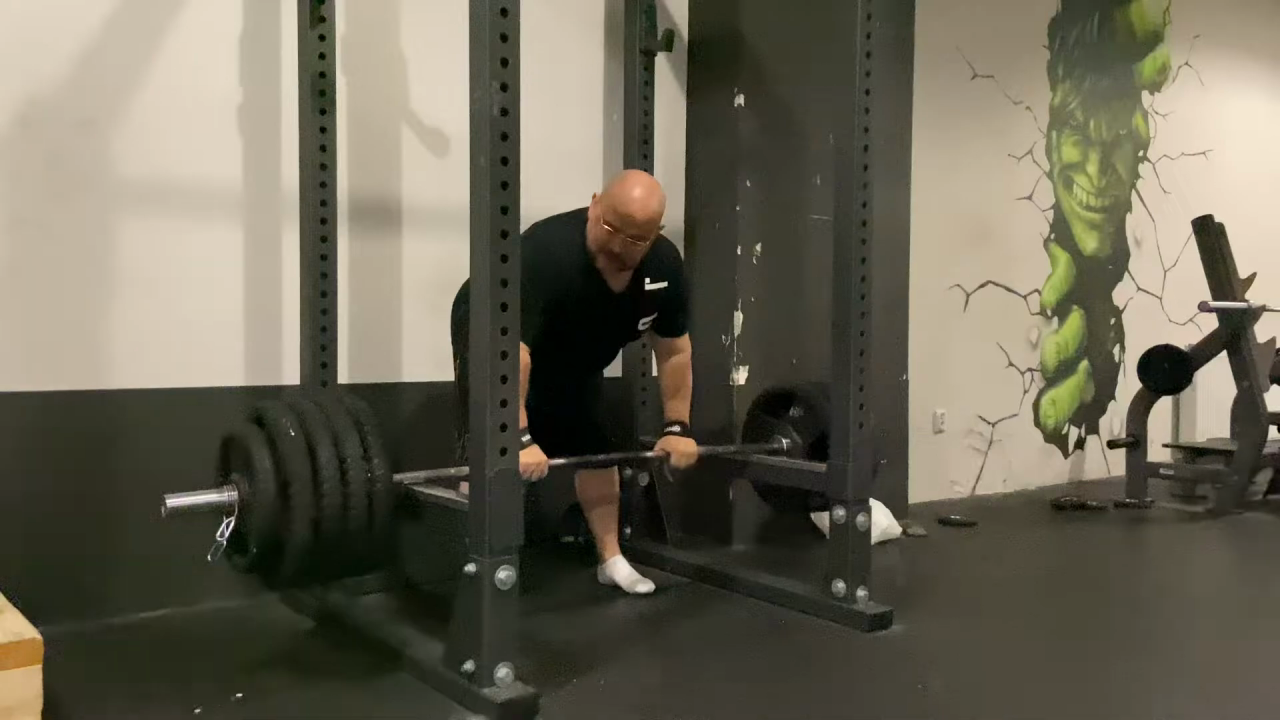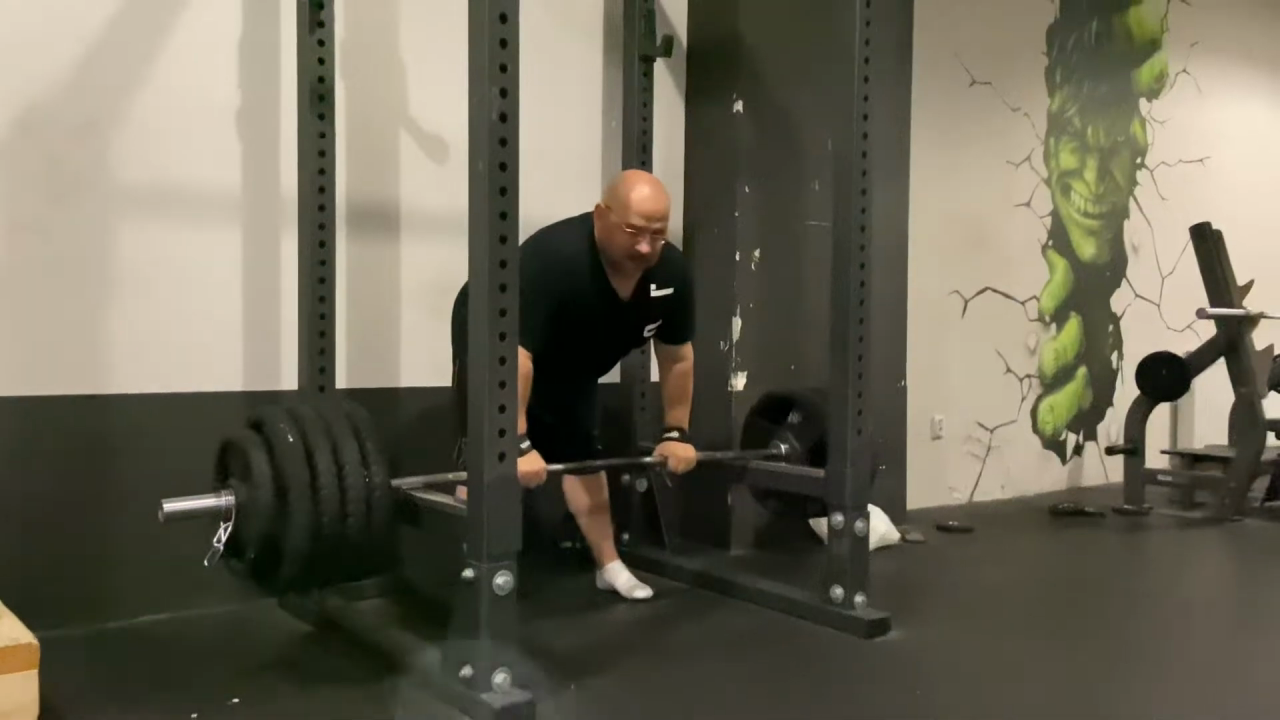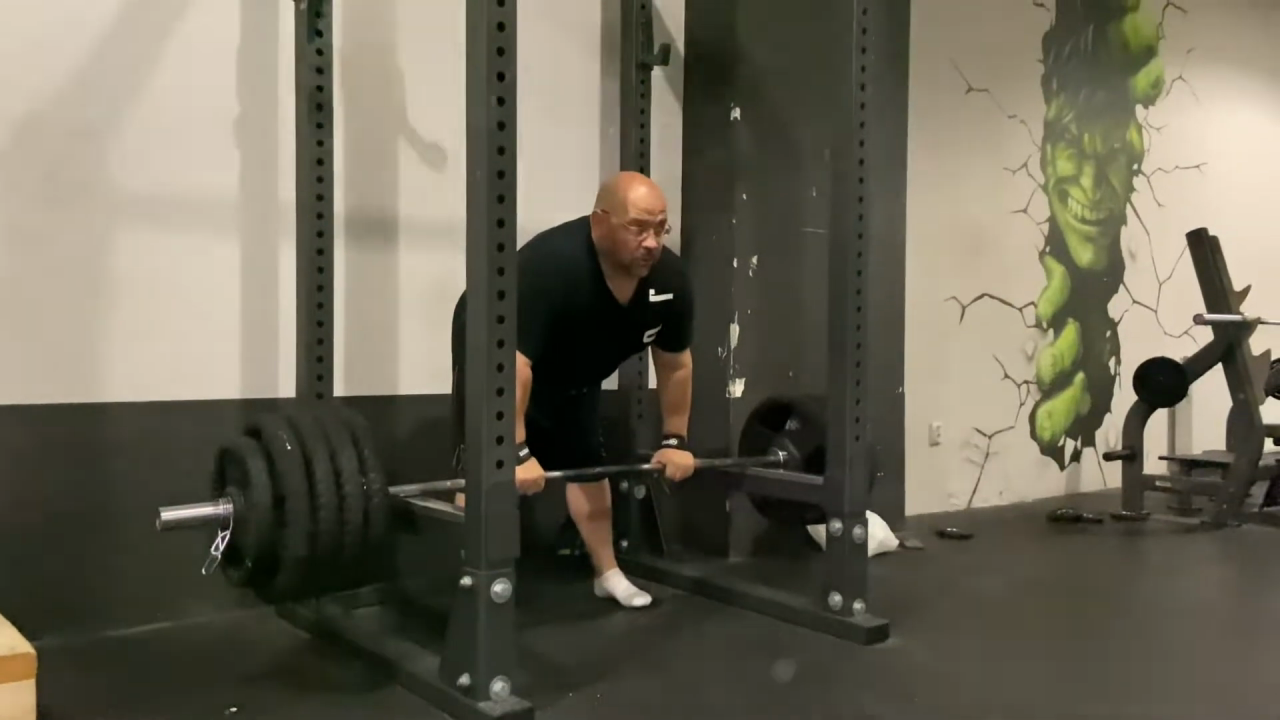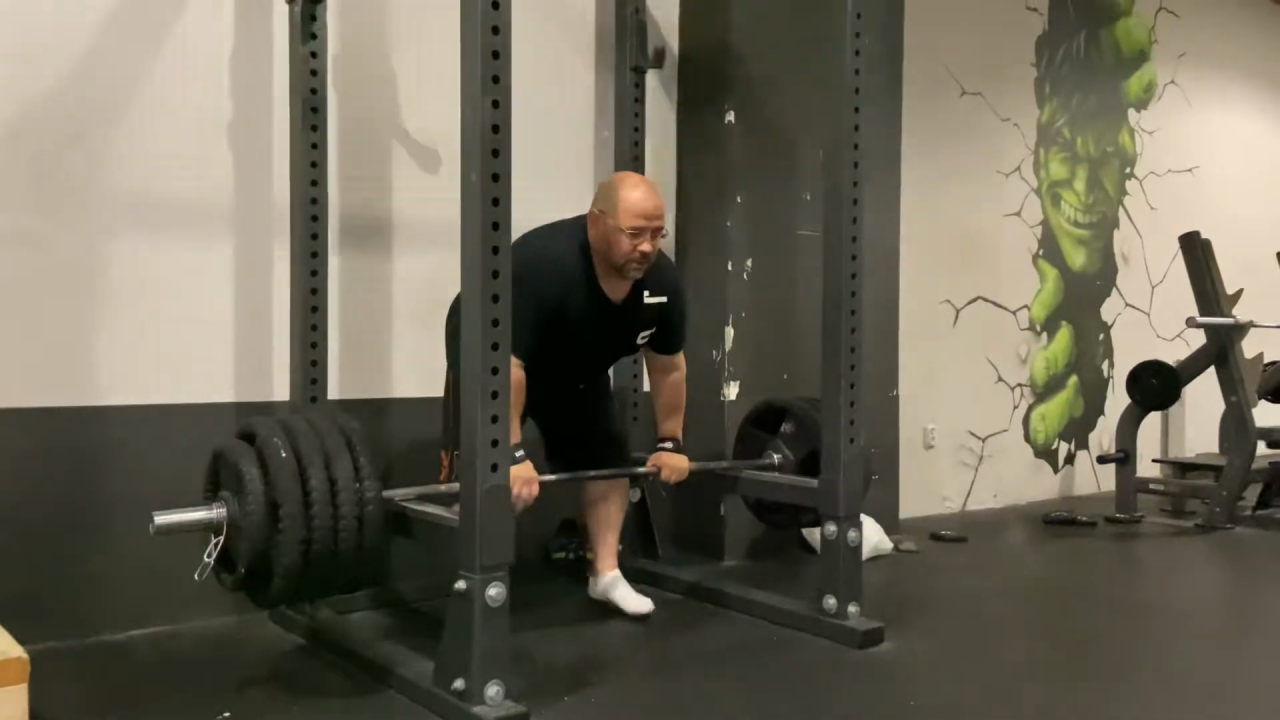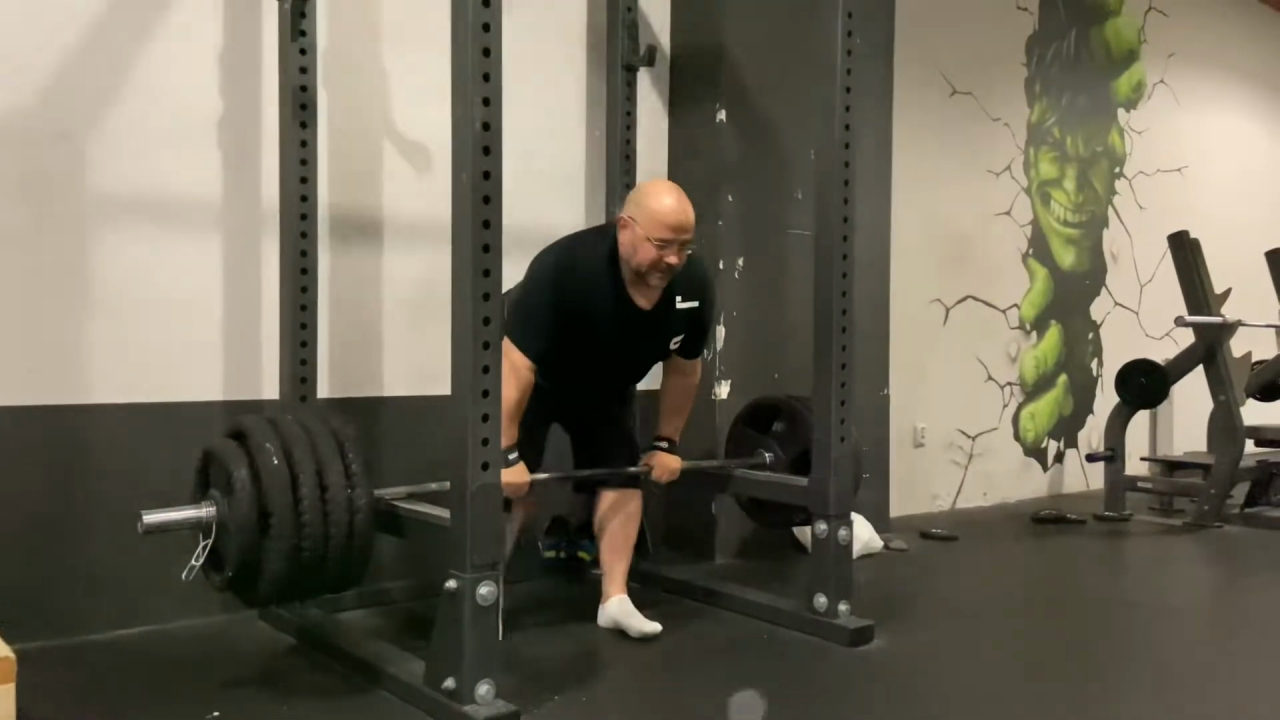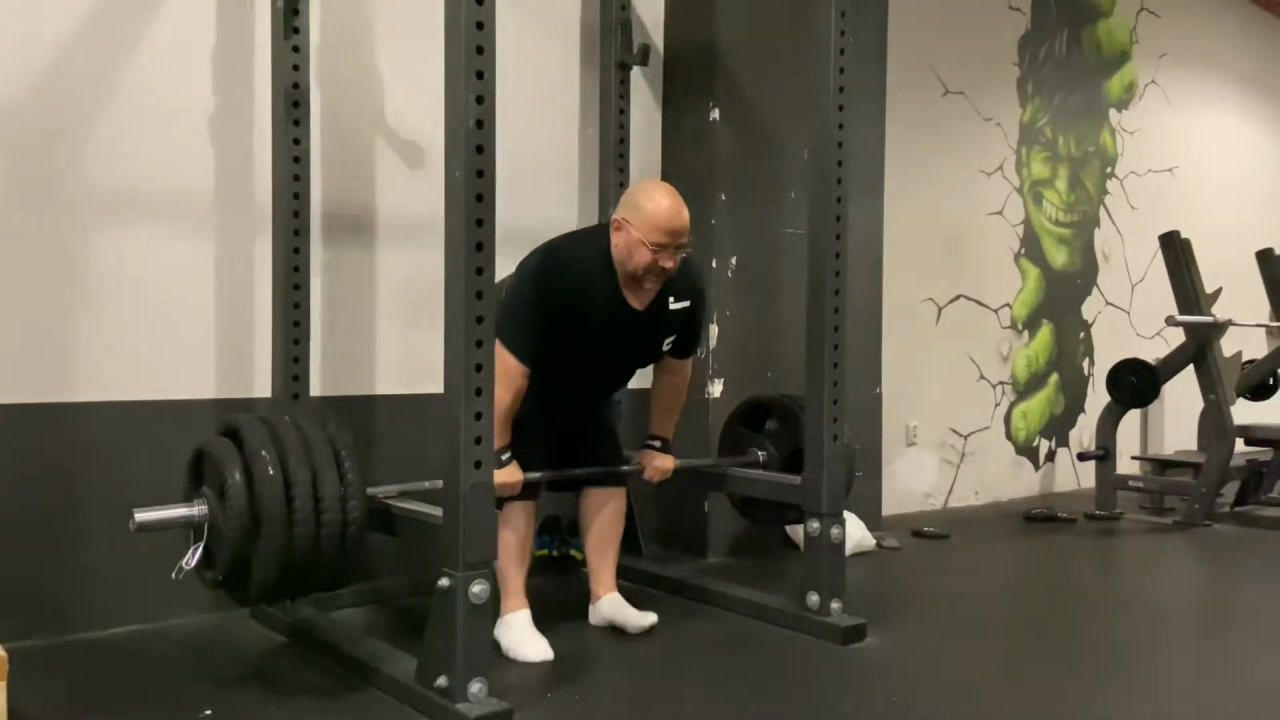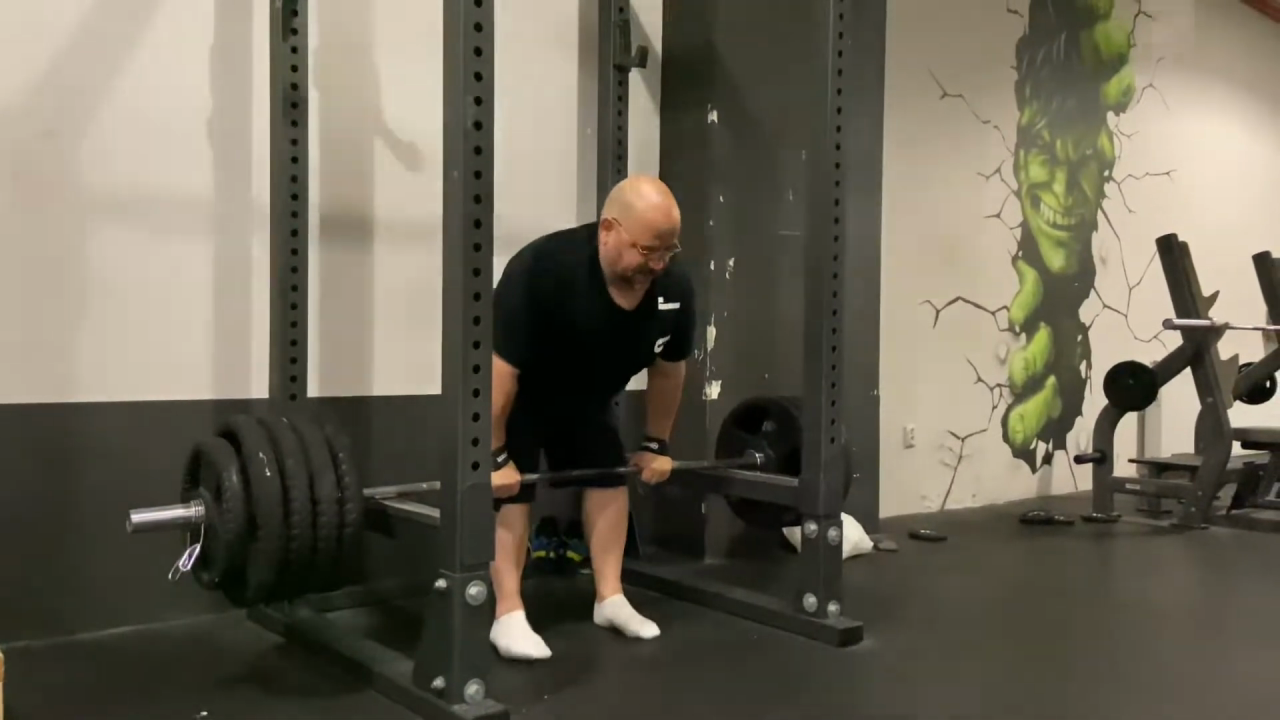
dt=0.5s
person 1, frame 1
left shoulder: (665, 264)
right shoulder: (547, 250)
left elbow: (674, 350)
left wrist: (677, 428)
right wrist: (519, 437)
left hip: (573, 357)
left knee: (595, 446)
left ankle: (611, 560)
person 1, frame 2
left shoulder: (671, 272)
right shoulder: (553, 257)
left elbow: (677, 357)
right elbow: (513, 356)
left wrist: (676, 433)
right wrist: (518, 444)
left hip: (569, 362)
left knee: (583, 455)
left ankle: (609, 566)
person 1, frame 3
left shoulder: (669, 277)
right shoulder: (551, 263)
left elbow: (675, 364)
right elbow: (513, 363)
left wrist: (674, 440)
right wrist: (517, 452)
left hip: (572, 372)
left knee: (587, 464)
left ankle: (608, 574)
person 1, frame 4
left shoulder: (661, 279)
right shoulder: (542, 263)
left elbow: (668, 366)
right elbow: (505, 366)
left wrist: (670, 443)
right wrist: (513, 456)
left hip: (576, 372)
left knee: (606, 458)
left ankle: (607, 575)
person 1, frame 5
left shoulder: (693, 284)
right shoulder: (567, 267)
left elbow: (684, 369)
right elbow: (517, 364)
left wrist: (666, 443)
right wrist: (506, 455)
left hip: (605, 386)
right hip: (532, 375)
left knee: (622, 477)
right knee: (511, 482)
left ankle: (615, 599)
person 1, frame 6
left shoulder: (684, 287)
right shoulder: (557, 269)
left elbow: (674, 367)
right elbow: (508, 366)
left wrist: (659, 443)
right wrist: (498, 456)
left hip: (586, 390)
right hip: (518, 381)
left knee: (607, 475)
right knee: (516, 485)
left ankle: (605, 598)
right ankle: (513, 613)
person 1, frame 7
left shoulder: (674, 287)
right shoulder: (543, 268)
left elbow: (668, 370)
right elbow: (499, 370)
left wrist: (655, 446)
right wrist: (494, 456)
left hip: (585, 394)
right hip: (515, 390)
left knee: (610, 476)
right knee: (511, 488)
left ankle: (610, 599)
right ankle: (508, 615)
